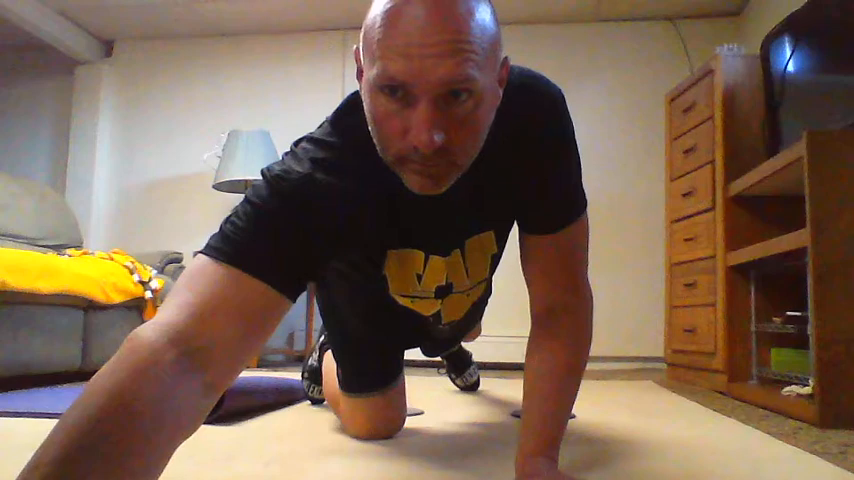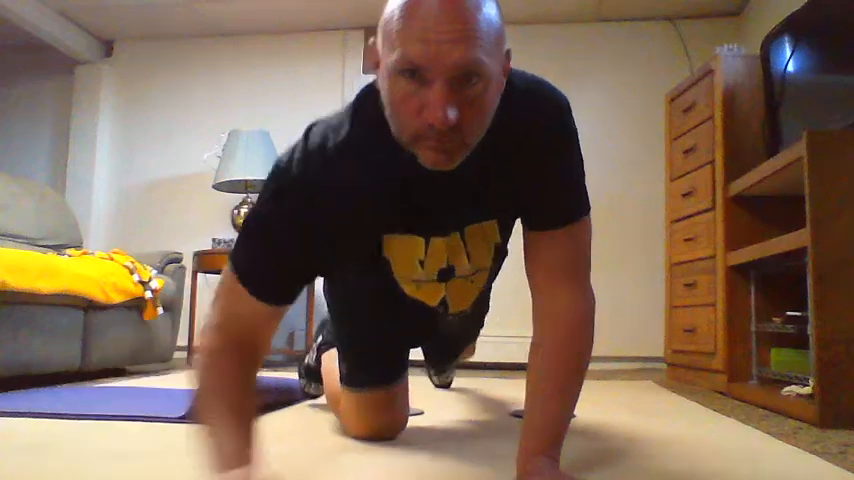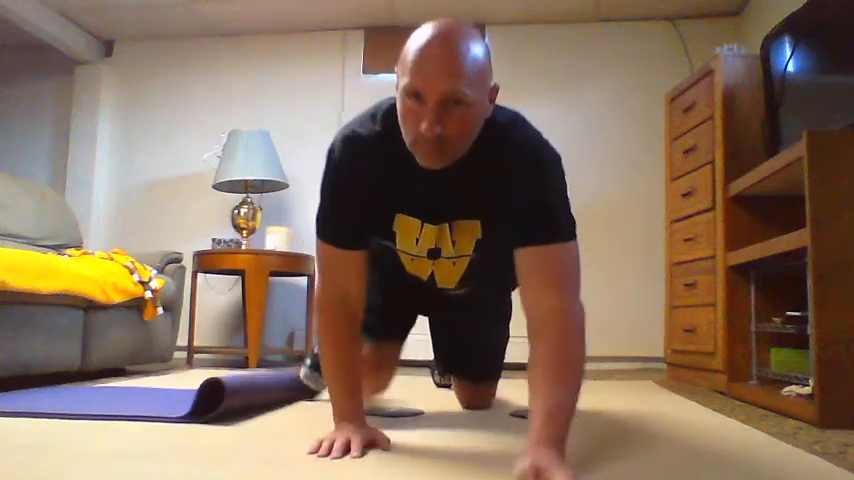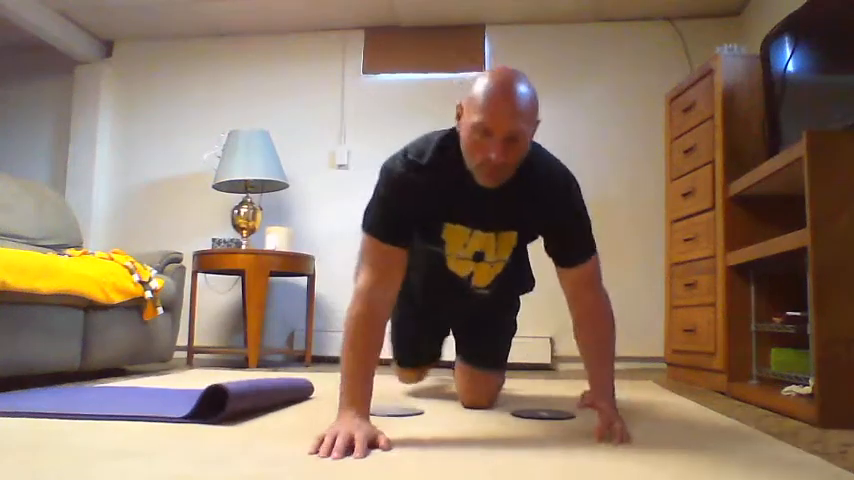
dt=0.5s
person 1, frame 1
left shoulder: (536, 117)
right shoulder: (313, 178)
left elbow: (560, 304)
right elbow: (183, 353)
left hip: (459, 295)
right hip: (366, 297)
left knee: (455, 333)
left ankle: (446, 347)
right ankle: (327, 360)
person 1, frame 2
left shoulder: (540, 121)
right shoulder: (320, 166)
left elbow: (565, 295)
right elbow: (229, 337)
left hip: (464, 290)
right hip: (368, 291)
left knee: (454, 355)
left ankle: (434, 349)
right ankle: (326, 355)
person 1, frame 3
left shoulder: (528, 157)
right shoulder: (355, 150)
left elbow: (555, 306)
right elbow: (339, 293)
right wrist: (347, 418)
left hip: (480, 283)
right hip: (392, 268)
left knee: (476, 400)
right knee: (370, 377)
left ankle: (449, 359)
right ankle: (327, 358)
person 1, frame 4
left shoulder: (553, 185)
right shoulder: (409, 170)
left elbow: (587, 295)
right elbow: (373, 285)
left wrist: (605, 398)
right wrist: (353, 410)
left hip: (495, 289)
right hip: (425, 278)
left knee: (476, 396)
right knee: (410, 373)
left ankle: (472, 364)
